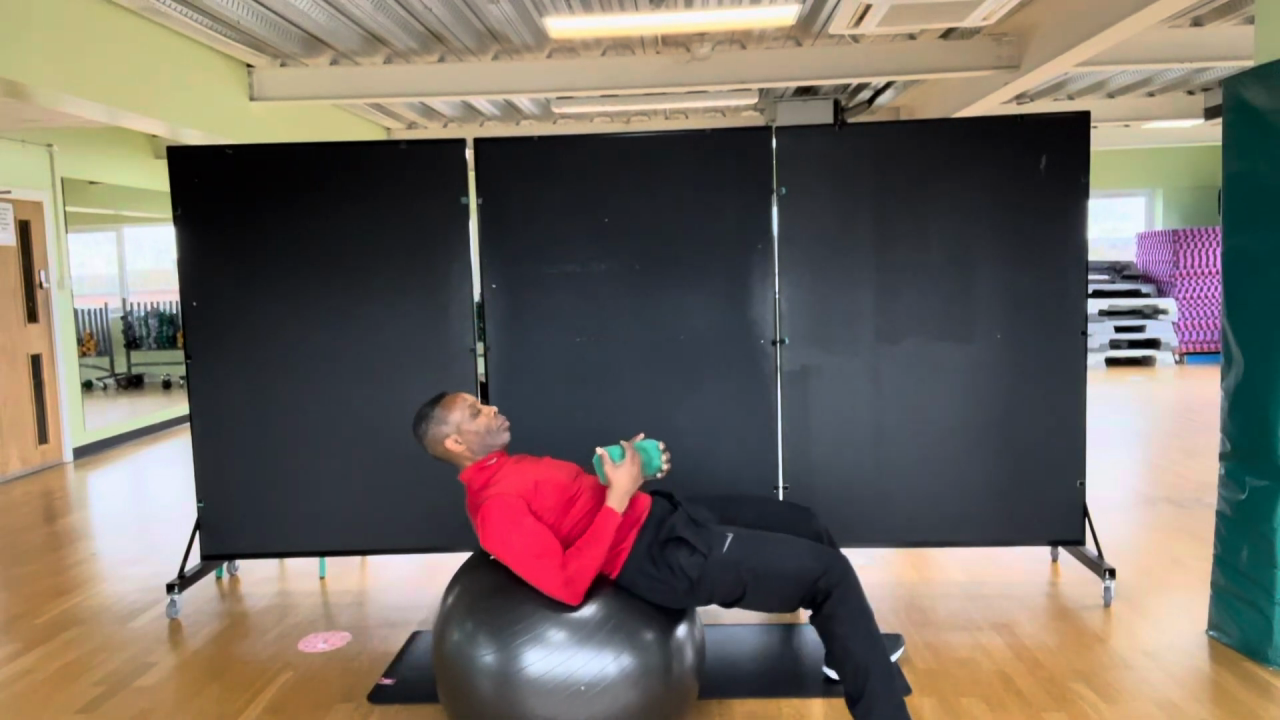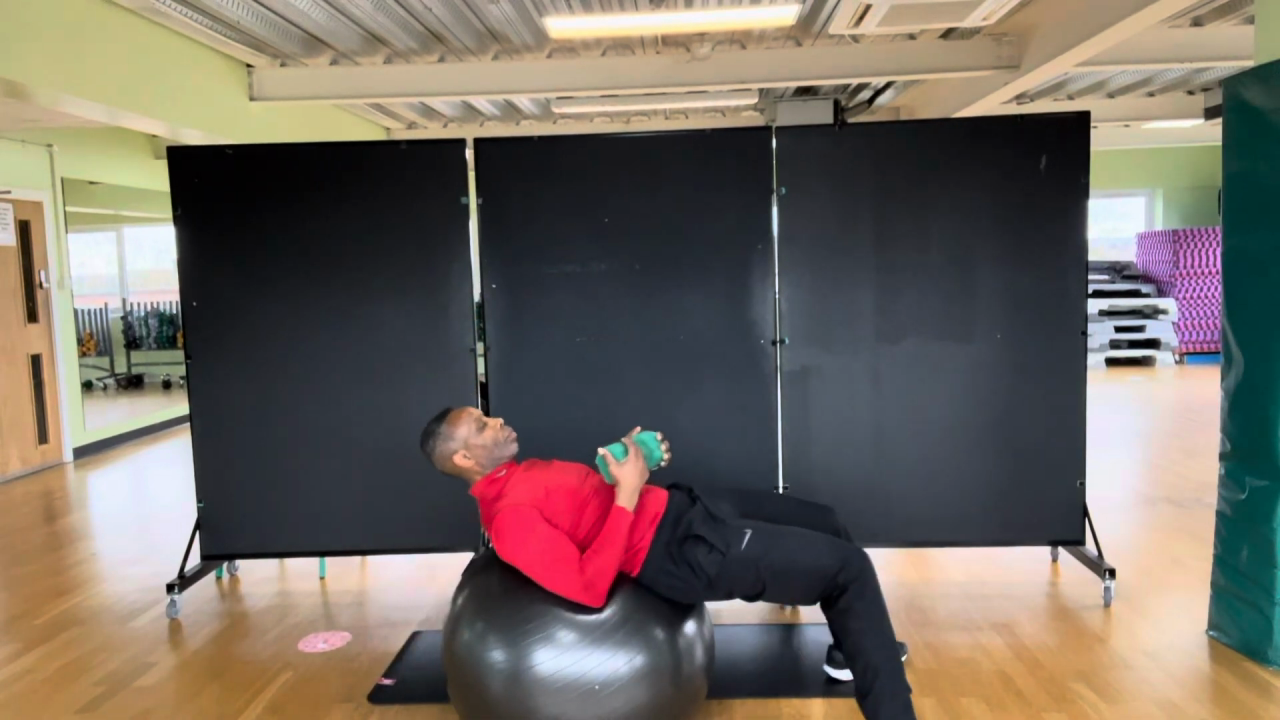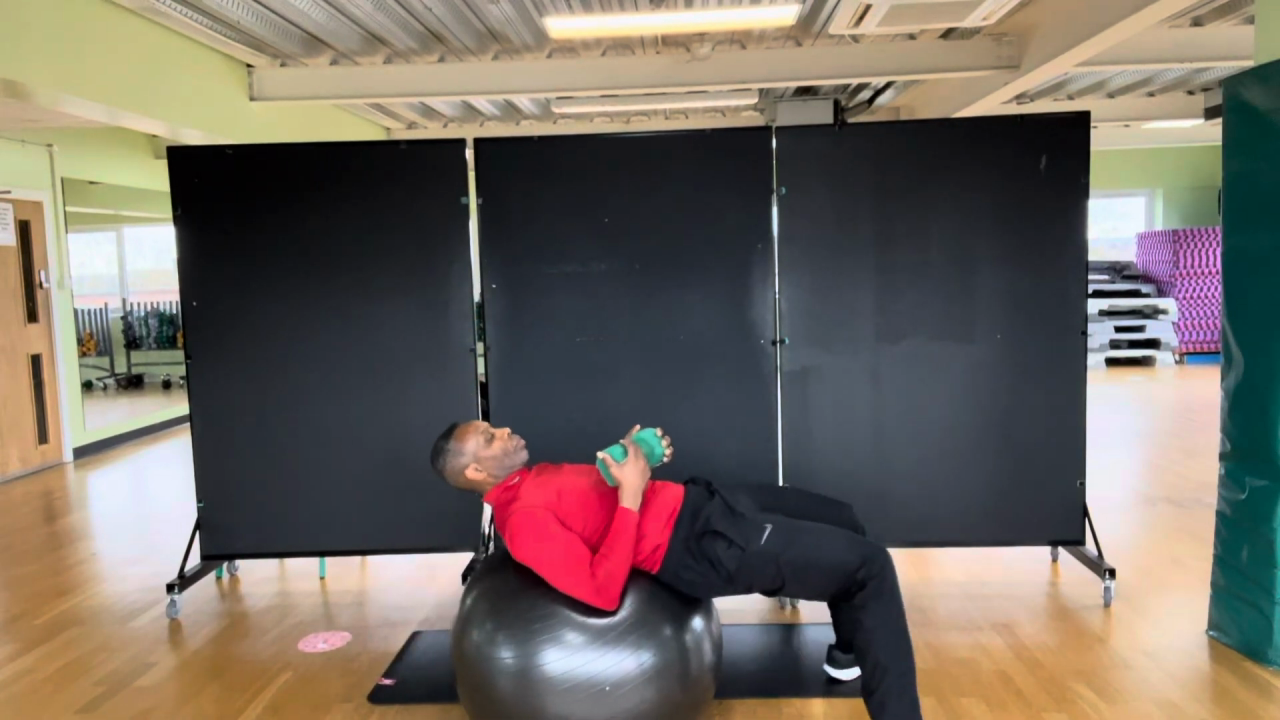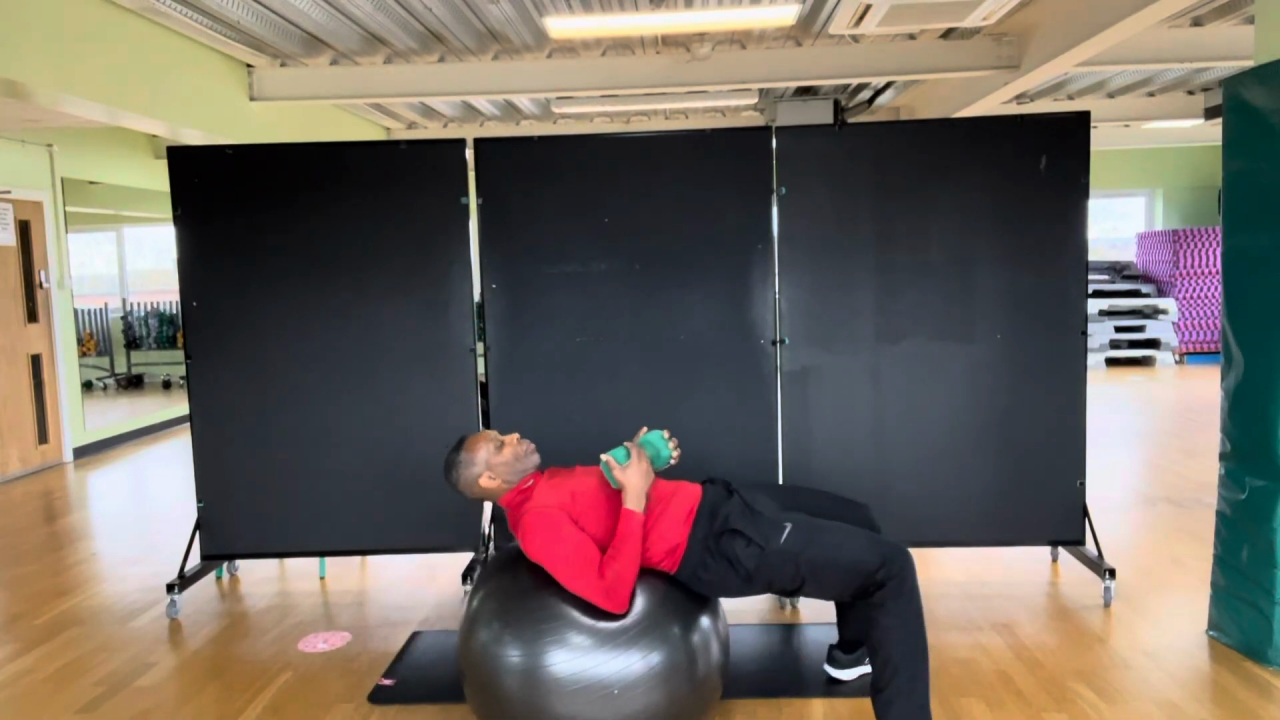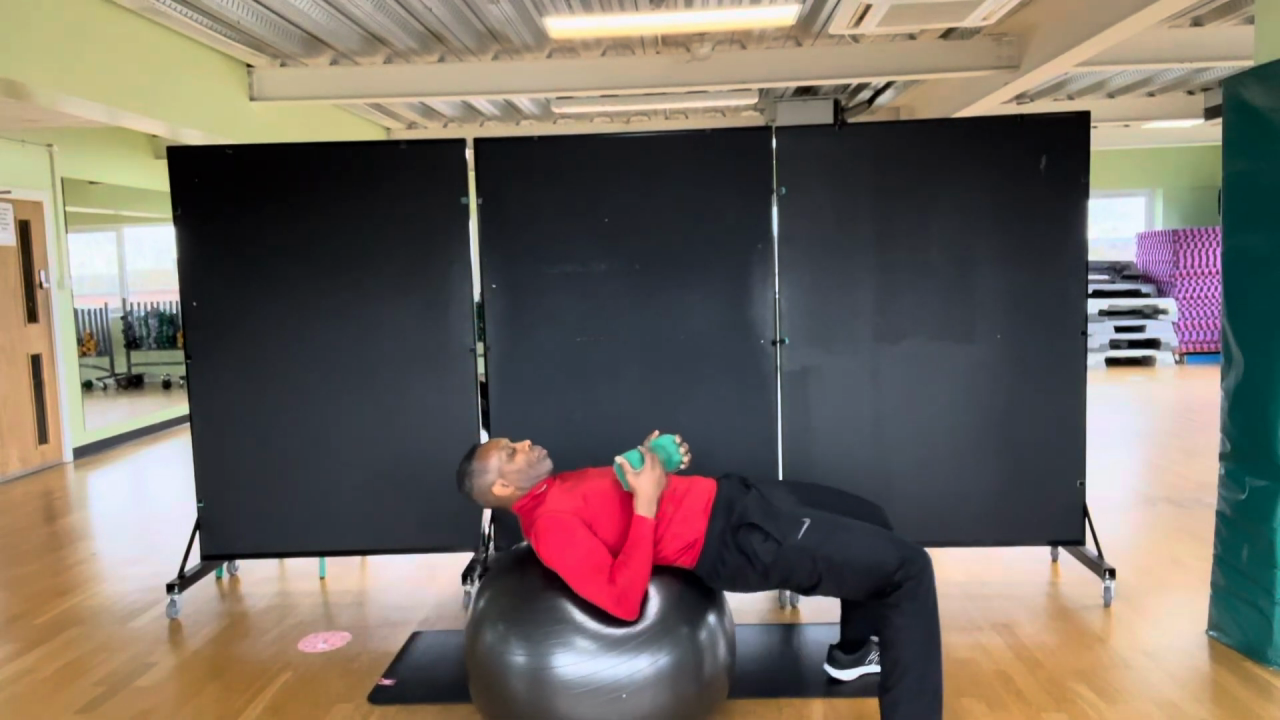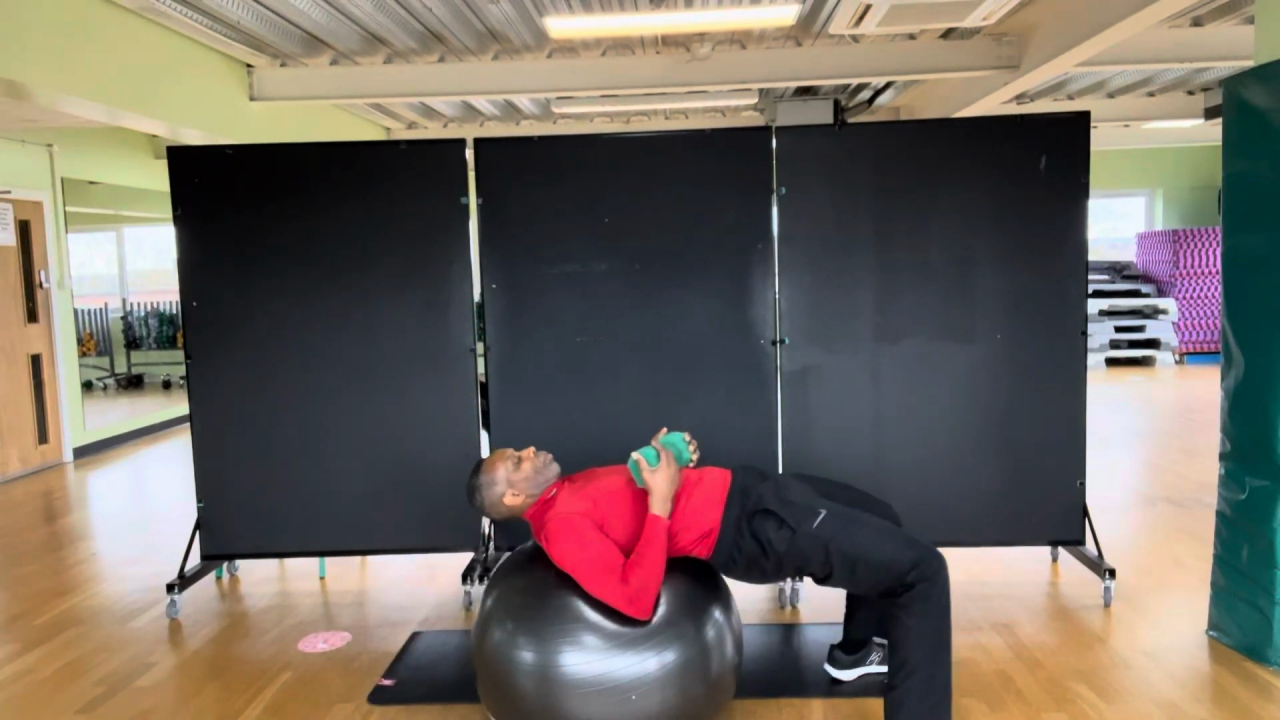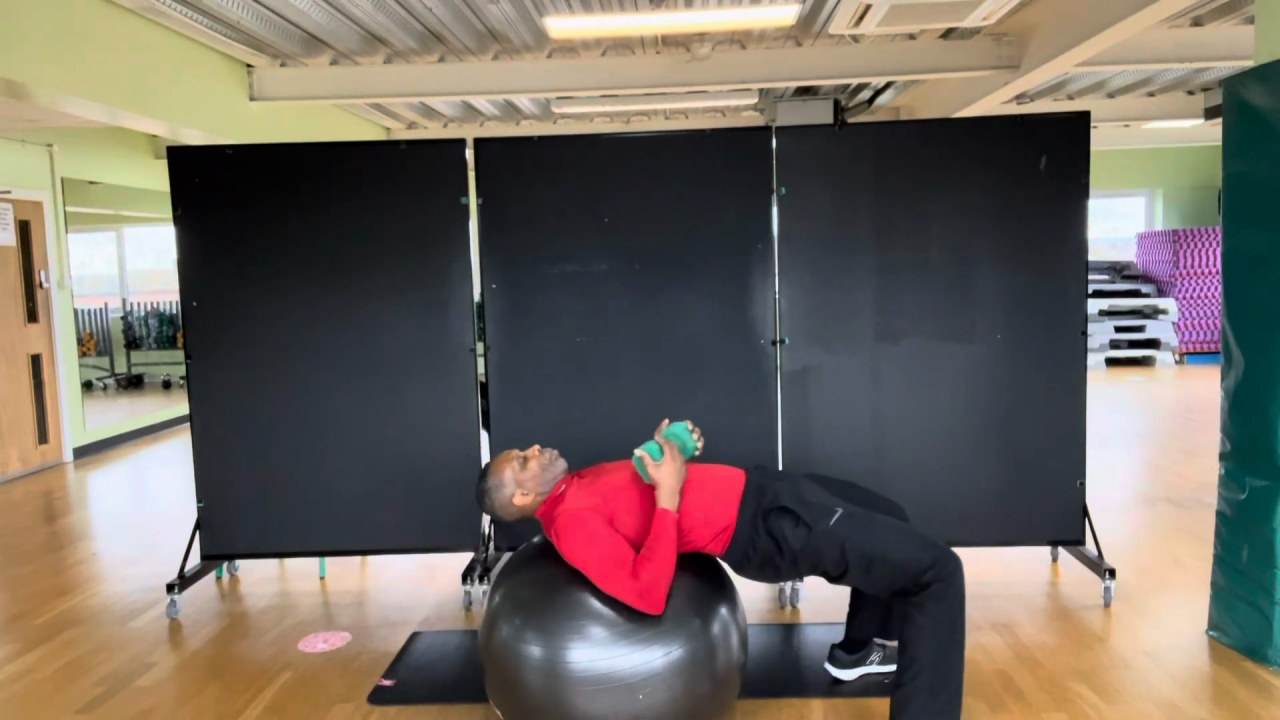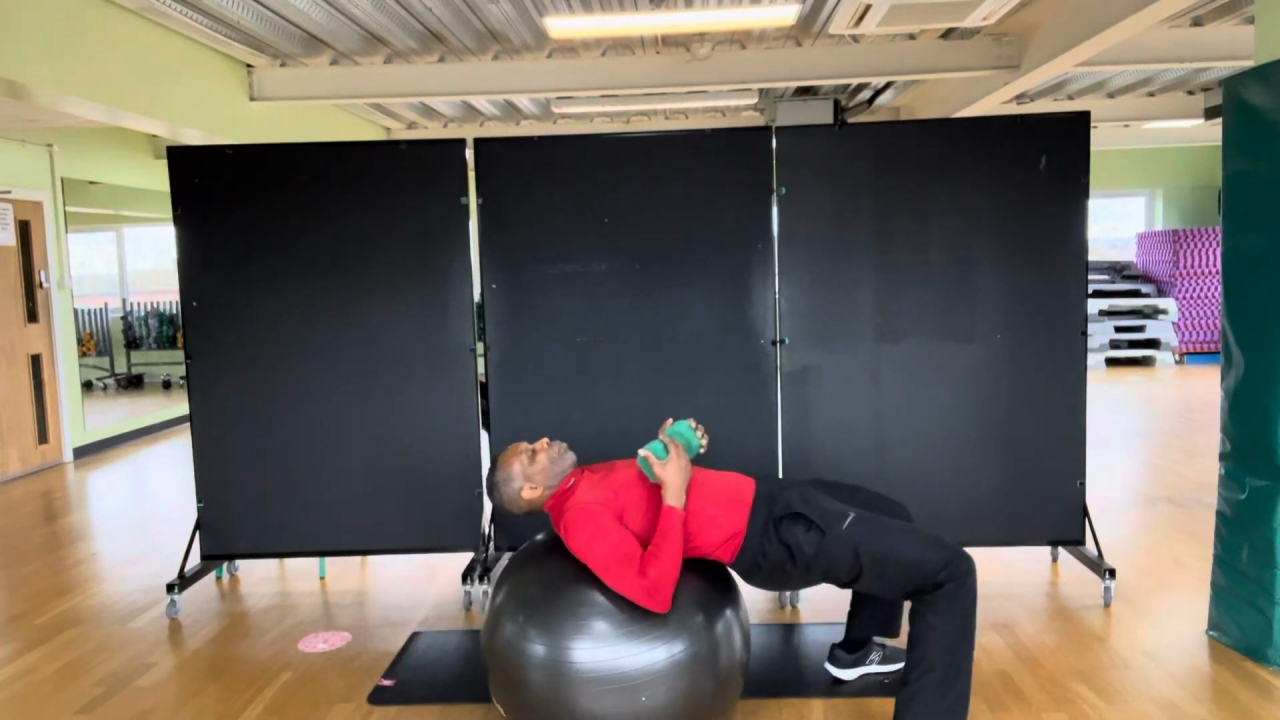
dt=0.1s
person 1, frame 1
left shoulder: (503, 469)
right shoulder: (495, 507)
right elbow: (569, 584)
left wrist: (627, 466)
right wrist: (621, 493)
left hip: (667, 516)
right hip: (666, 551)
left knee: (804, 524)
right knee: (830, 571)
left ankle: (851, 648)
person 1, frame 2
left shoulder: (513, 476)
right shoulder: (508, 514)
right elbow: (589, 586)
left wrist: (633, 466)
right wrist: (628, 492)
left hip: (682, 509)
right hip: (682, 550)
left knee: (821, 522)
right knee: (848, 567)
left ankle: (856, 651)
person 1, frame 3
left shoulder: (527, 481)
right shoulder: (523, 520)
right elbow: (604, 591)
left wrist: (633, 459)
right wrist: (631, 494)
left hip: (700, 504)
right hip: (706, 543)
left knee: (840, 521)
right knee: (870, 564)
left ankle: (849, 649)
person 1, frame 4
left shoulder: (539, 484)
right shoulder: (536, 519)
right elbow: (613, 593)
left wrist: (641, 462)
right wrist: (635, 496)
left hip: (714, 502)
right hip: (722, 544)
left knee: (856, 521)
right knee: (888, 565)
left ankle: (853, 649)
person 1, frame 5
left shoulder: (551, 489)
right shoulder: (550, 523)
right elbow: (623, 600)
left wrist: (656, 463)
right wrist: (647, 501)
left hip: (736, 499)
right hip: (743, 537)
left knee: (872, 525)
right knee: (908, 568)
left ankle: (853, 650)
person 1, frame 6
left shoulder: (563, 492)
right shoulder: (561, 526)
right elbow: (637, 599)
left wrist: (665, 462)
right wrist: (660, 499)
right hip: (754, 527)
left knee: (882, 525)
right knee: (921, 568)
left ankle: (855, 649)
person 1, frame 7
left shoulder: (573, 487)
right shoulder: (571, 522)
right elbow: (648, 594)
left wrist: (668, 451)
right wrist: (667, 493)
left hip: (761, 491)
right hip: (767, 529)
left knee: (889, 521)
right knee: (938, 569)
left ankle: (856, 648)
person 1, frame 8
left shoulder: (582, 482)
right shoulder: (579, 515)
right elbow: (655, 591)
left wrist: (676, 451)
right wrist: (674, 491)
left hip: (769, 499)
right hip: (779, 534)
left knee: (896, 524)
right knee: (950, 569)
left ankle: (856, 648)
